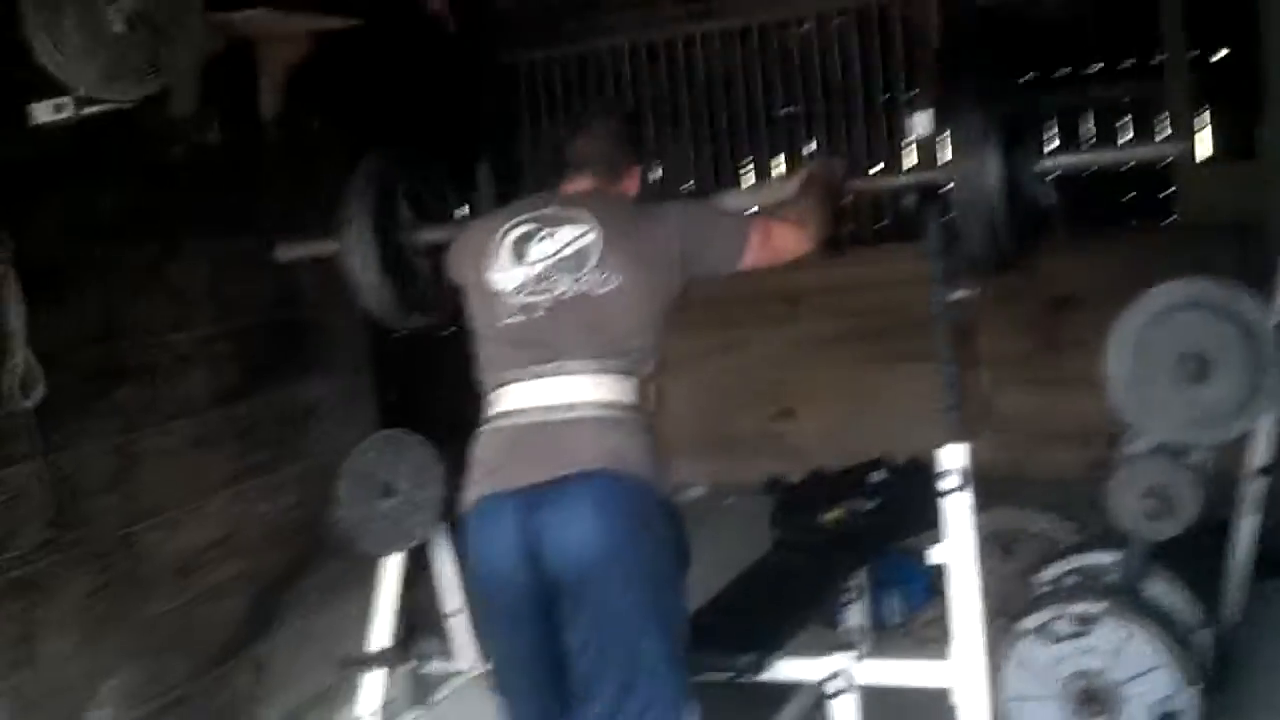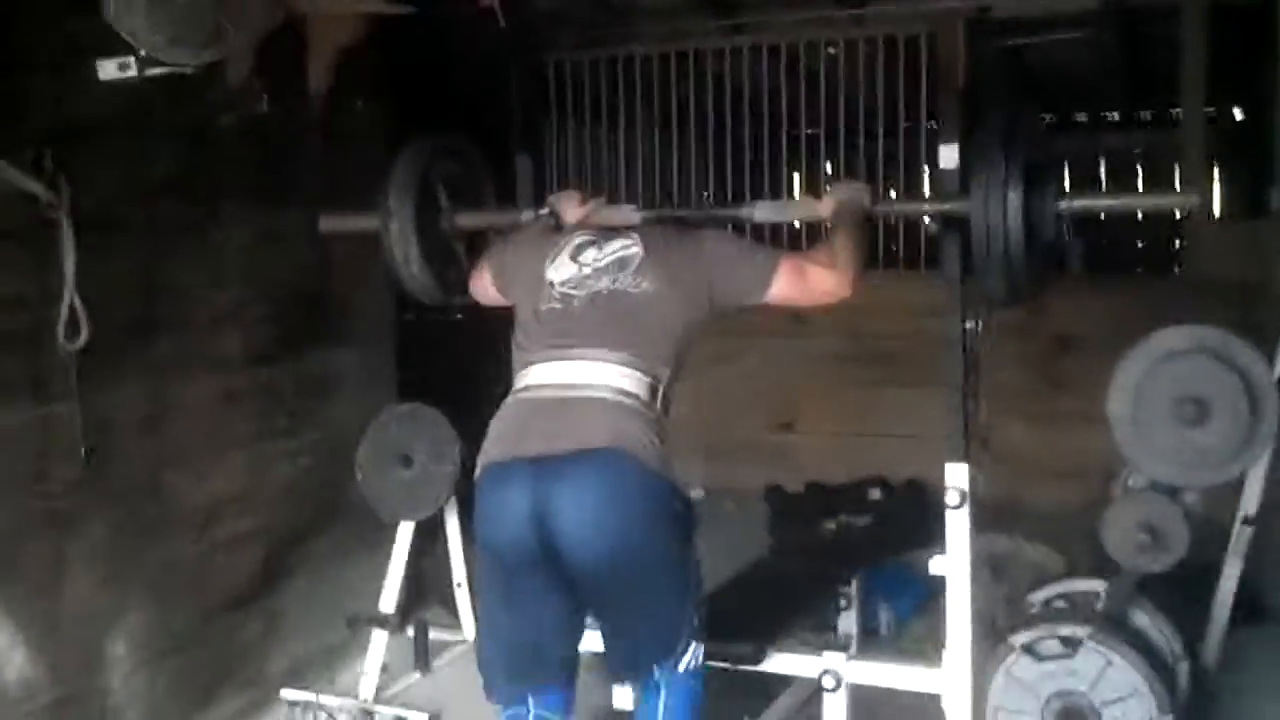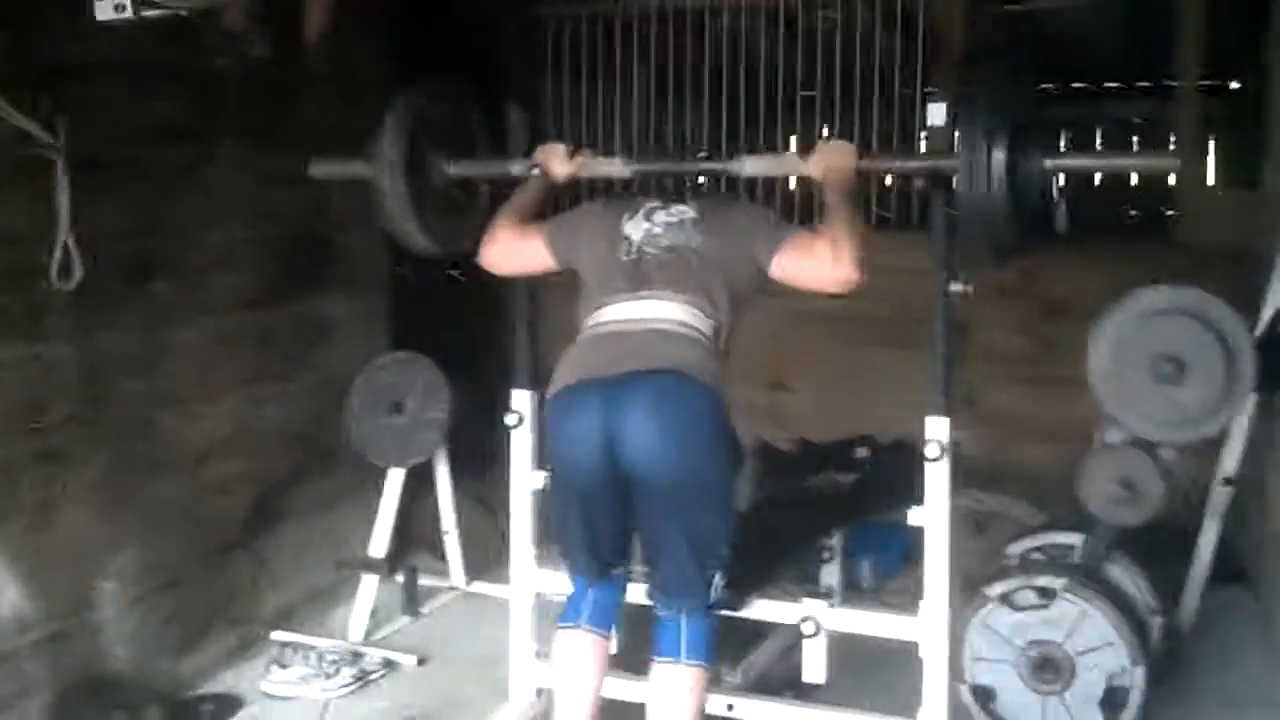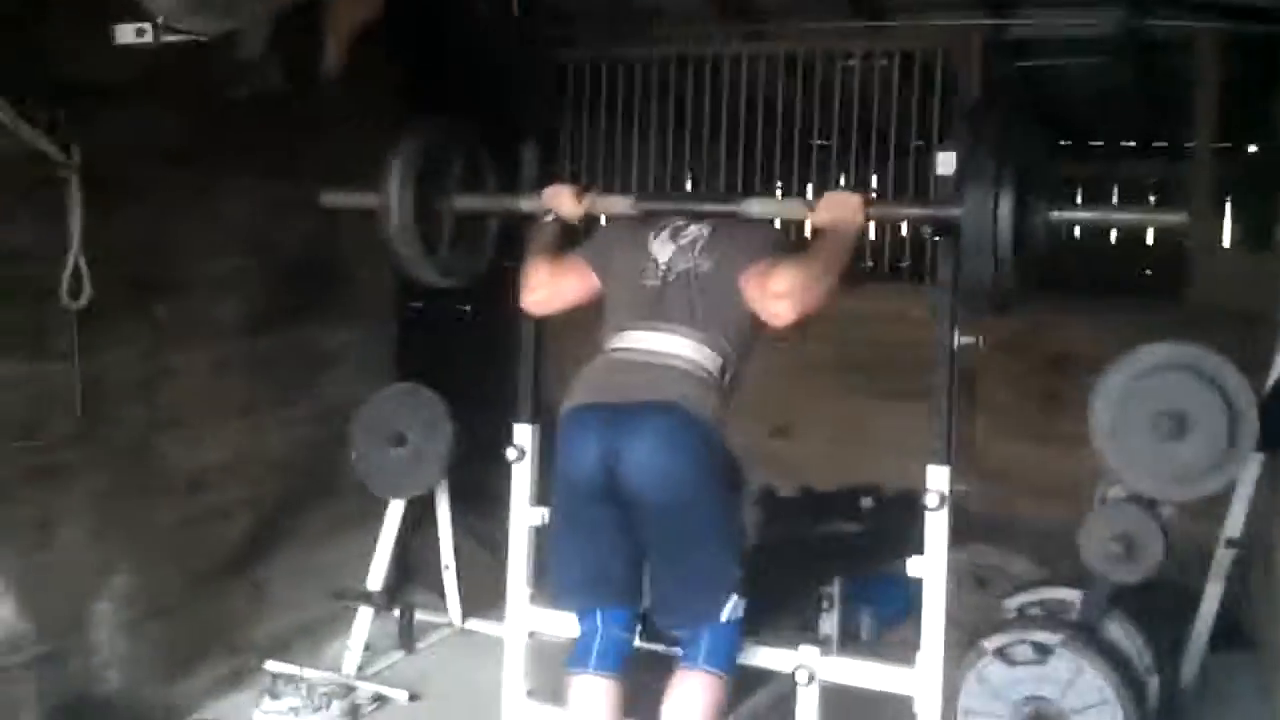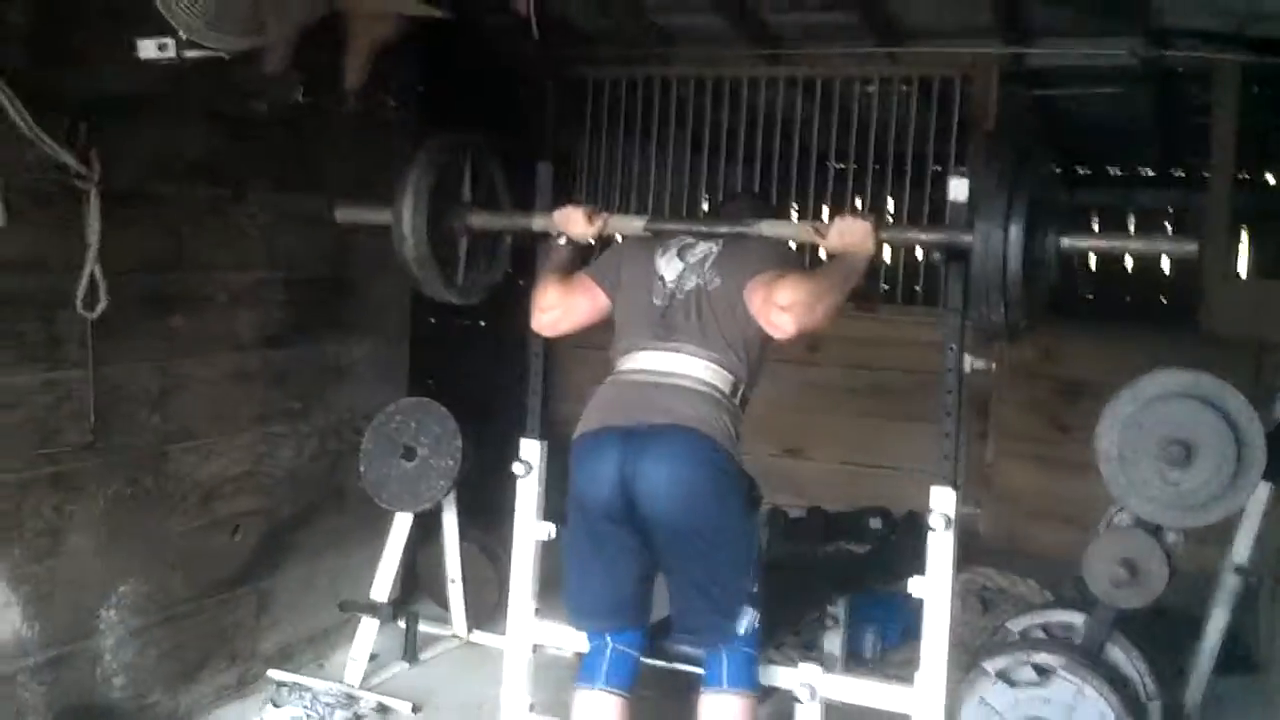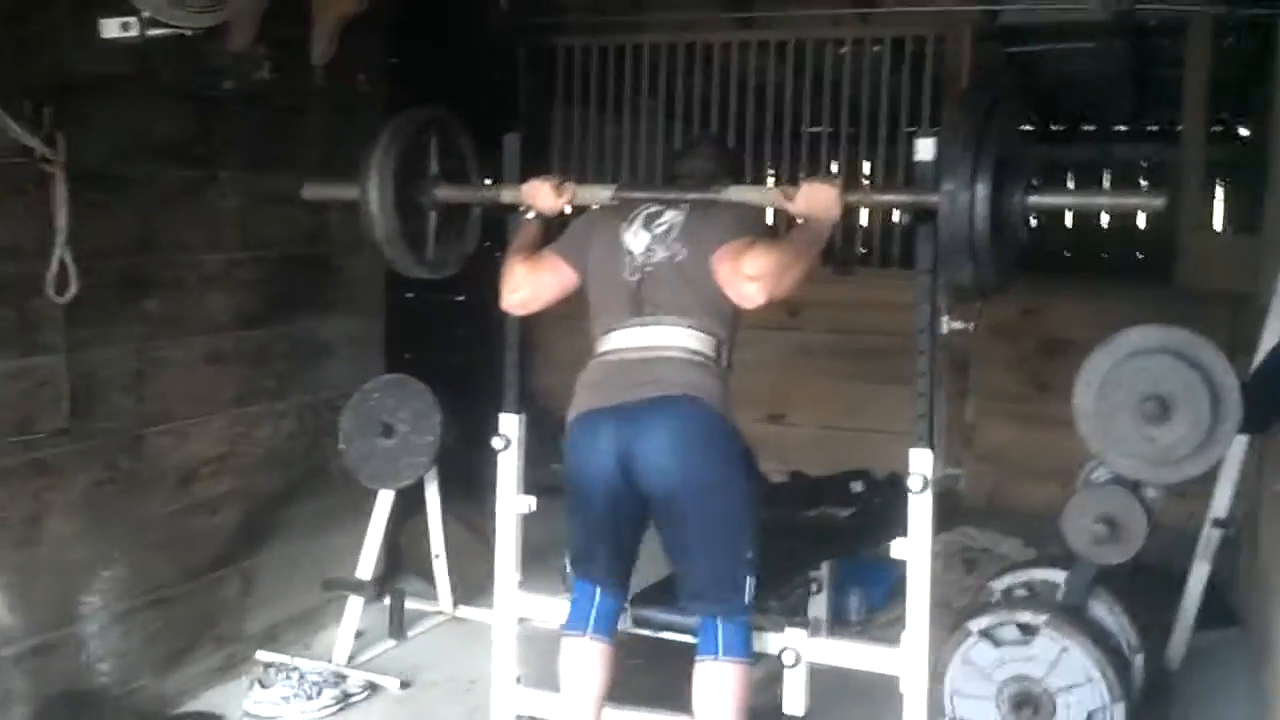
dt=0.5s
person 1, frame 1
left shoulder: (482, 238)
right shoulder: (658, 226)
right elbow: (794, 238)
right wrist: (818, 183)
left hip: (494, 506)
right hip: (605, 494)
person 1, frame 2
left shoulder: (542, 248)
right shoulder: (696, 251)
left elbow: (481, 284)
right elbow: (830, 280)
right wrist: (845, 213)
left hip: (504, 476)
right hip: (612, 475)
right knee: (668, 672)
person 1, frame 3
left shoulder: (601, 217)
right shoulder: (740, 221)
left elbow: (496, 252)
right elbow: (838, 269)
left wrist: (544, 177)
right wrist: (835, 182)
left hip: (575, 401)
right hip: (675, 402)
left knee: (593, 582)
right knee: (686, 604)
person 1, frame 4
left shoulder: (629, 235)
right shoulder: (753, 240)
left elbow: (537, 295)
right elbow: (783, 301)
left wrist: (555, 218)
right wrist: (839, 232)
left hip: (583, 424)
right hip: (672, 432)
left knee: (602, 624)
right knee: (711, 625)
person 1, frame 5
left shoulder: (637, 253)
right shoulder: (763, 255)
left elbow: (547, 315)
right elbow: (785, 314)
left wrist: (567, 241)
right wrist: (851, 256)
left hip: (598, 446)
right hip: (689, 454)
left knee: (610, 638)
right knee: (729, 641)
person 1, frame 6
left shoulder: (600, 223)
right shoulder: (730, 218)
left elbow: (517, 294)
right elbow: (753, 284)
left wrist: (535, 214)
right wrist: (817, 220)
left hip: (592, 424)
right hip: (684, 425)
left knee: (594, 592)
right knee: (723, 609)
